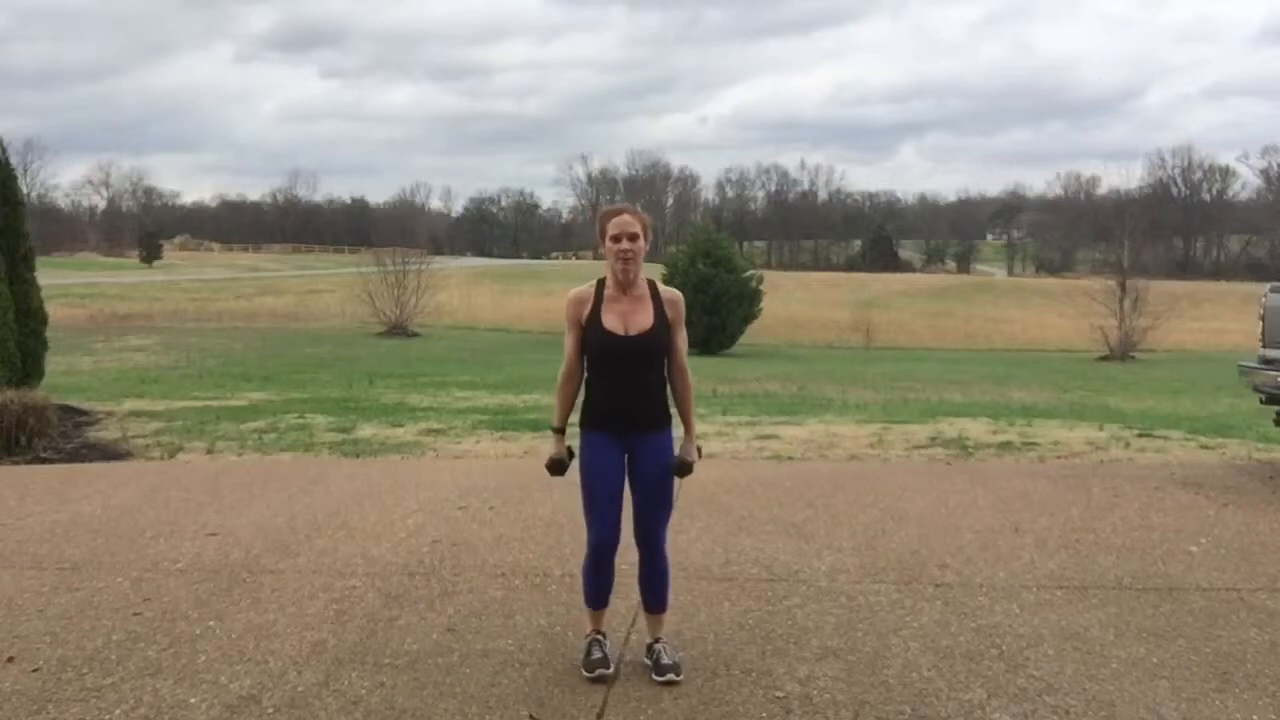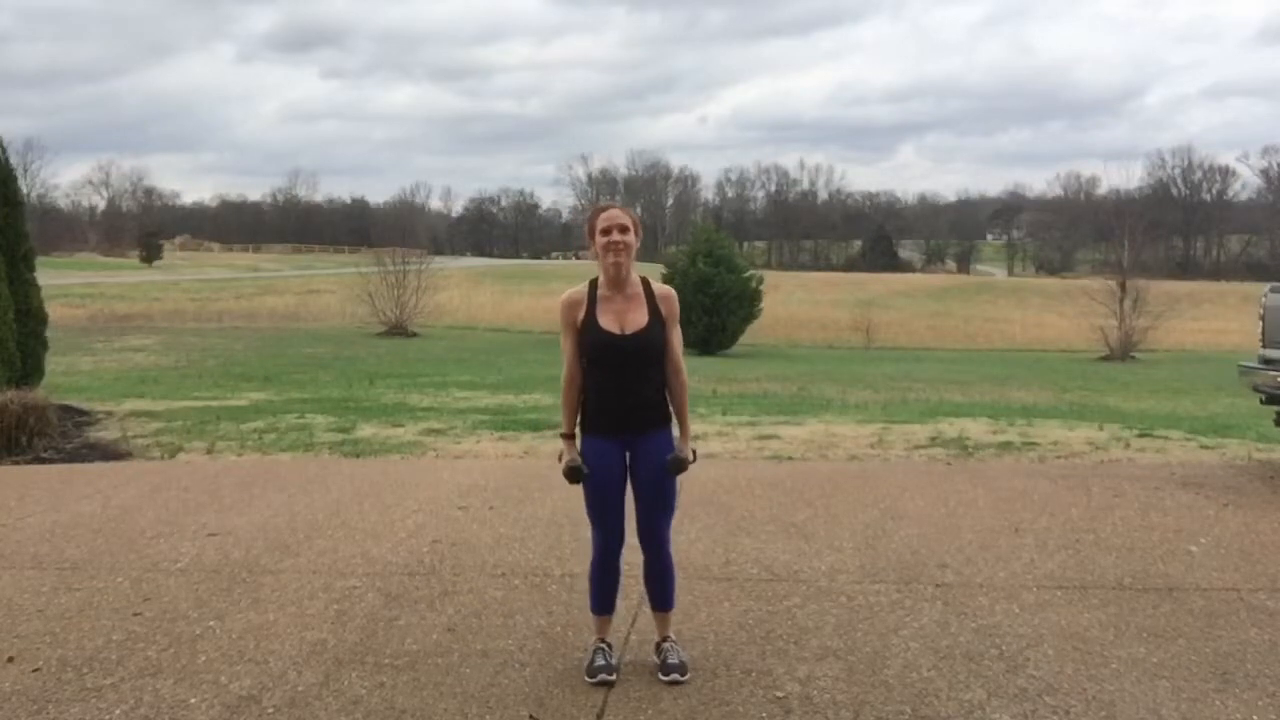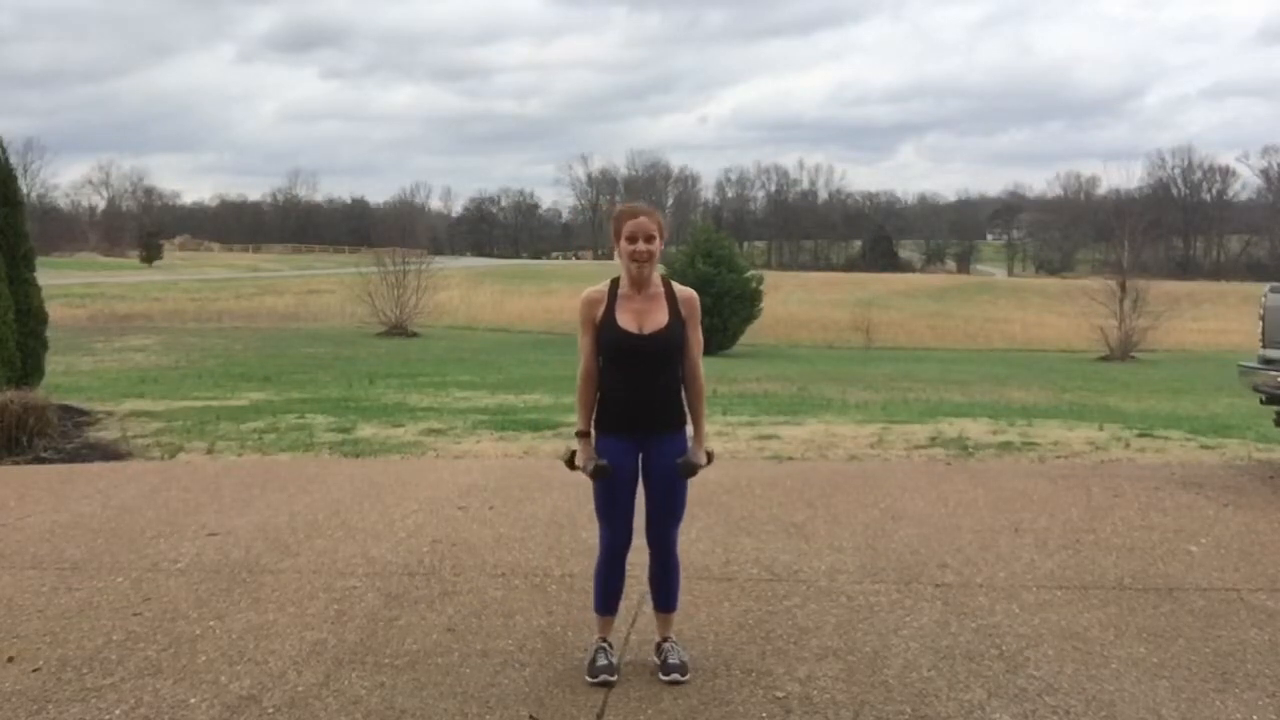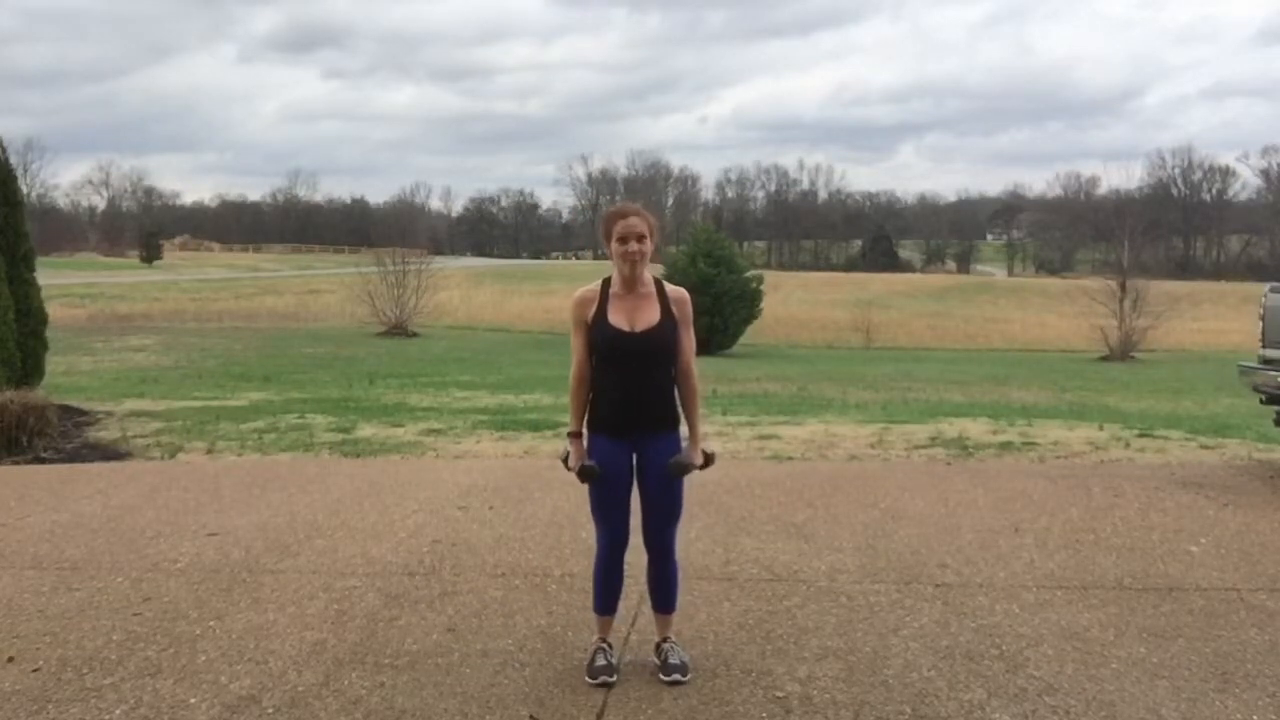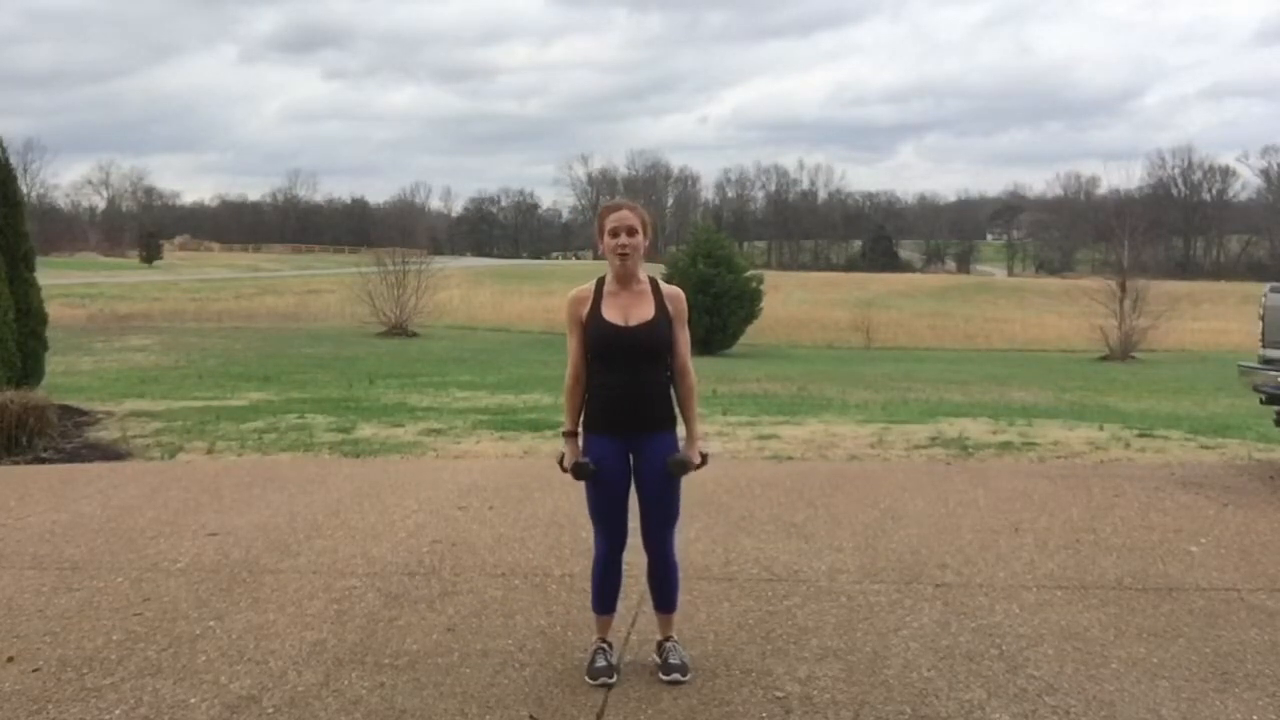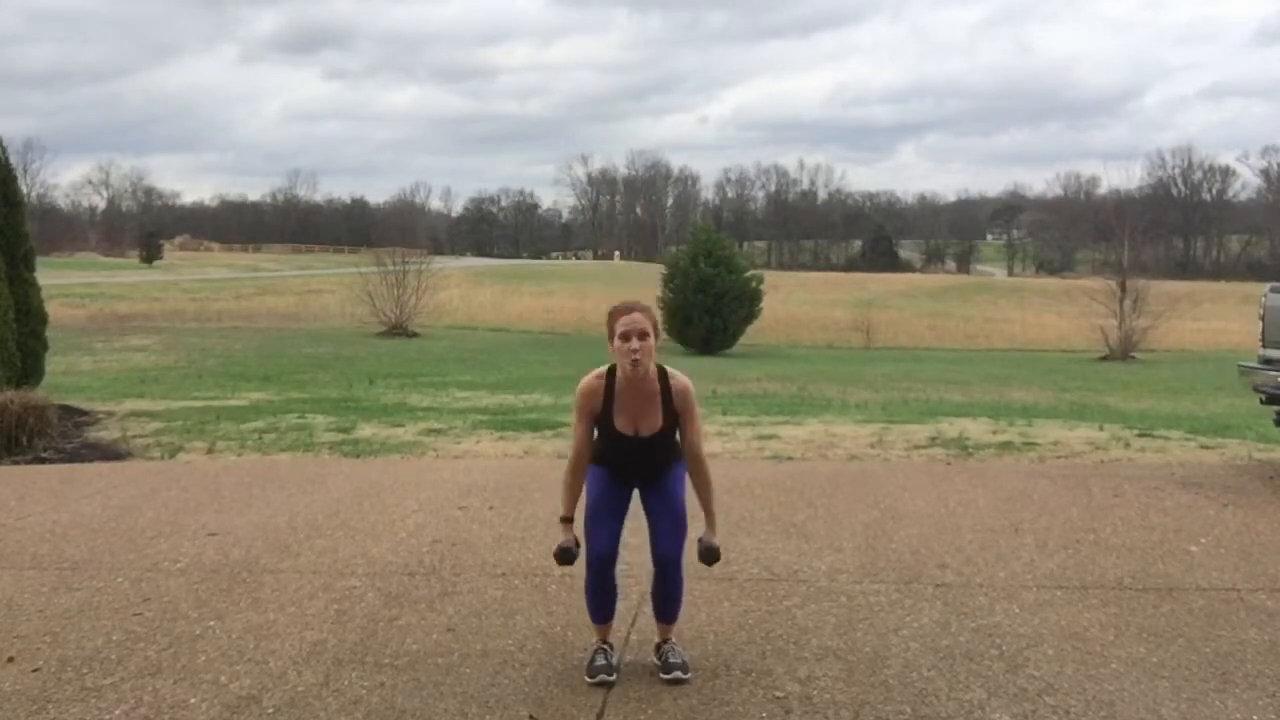
dt=0.7s
person 1, frame 1
left shoulder: (670, 300)
right shoulder: (582, 300)
left elbow: (679, 371)
right elbow: (571, 371)
left wrist: (689, 434)
right wrist: (558, 433)
left hip: (653, 435)
right hip: (600, 435)
left knee: (652, 540)
right knee: (602, 540)
left ankle: (657, 640)
right ankle: (595, 634)
person 1, frame 2
left shoulder: (663, 297)
right shoulder: (575, 302)
left elbow: (675, 370)
right elbow: (572, 376)
left wrist: (685, 434)
right wrist: (568, 438)
left hip: (654, 434)
right hip: (600, 437)
left knee: (656, 540)
right knee: (607, 542)
left ankle: (665, 639)
right ankle: (601, 642)
person 1, frame 3
left shoulder: (685, 300)
right shoulder: (595, 301)
left elbow: (693, 374)
right elbow: (588, 374)
left wrist: (699, 438)
right wrist: (584, 437)
left hip: (667, 436)
right hip: (614, 436)
left knee: (663, 541)
right knee: (614, 541)
left ankle: (666, 640)
right ankle: (602, 642)
person 1, frame 4
left shoulder: (677, 299)
right shoulder: (587, 301)
left elbow: (687, 373)
right elbow: (581, 375)
left wrist: (695, 438)
right wrist: (575, 438)
left hip: (661, 436)
right hip: (607, 437)
left knee: (661, 541)
right knee: (612, 541)
left ankle: (666, 641)
right ankle: (602, 642)
person 1, frame 5
left shoulder: (671, 297)
right shoulder: (582, 300)
left elbow: (683, 371)
right elbow: (576, 374)
left wrist: (693, 437)
right wrist: (570, 437)
left hip: (657, 434)
right hip: (603, 436)
left knee: (660, 542)
right knee: (609, 542)
left ankle: (668, 641)
right ankle: (602, 643)
person 1, frame 6
left shoulder: (679, 388)
right shoulder: (593, 388)
left elbow: (696, 459)
right elbow: (578, 459)
left wrist: (710, 524)
right wrist: (567, 521)
left hip: (662, 471)
right hip: (610, 471)
left knee: (668, 556)
right knee: (599, 556)
left ankle: (666, 642)
right ankle: (603, 643)
